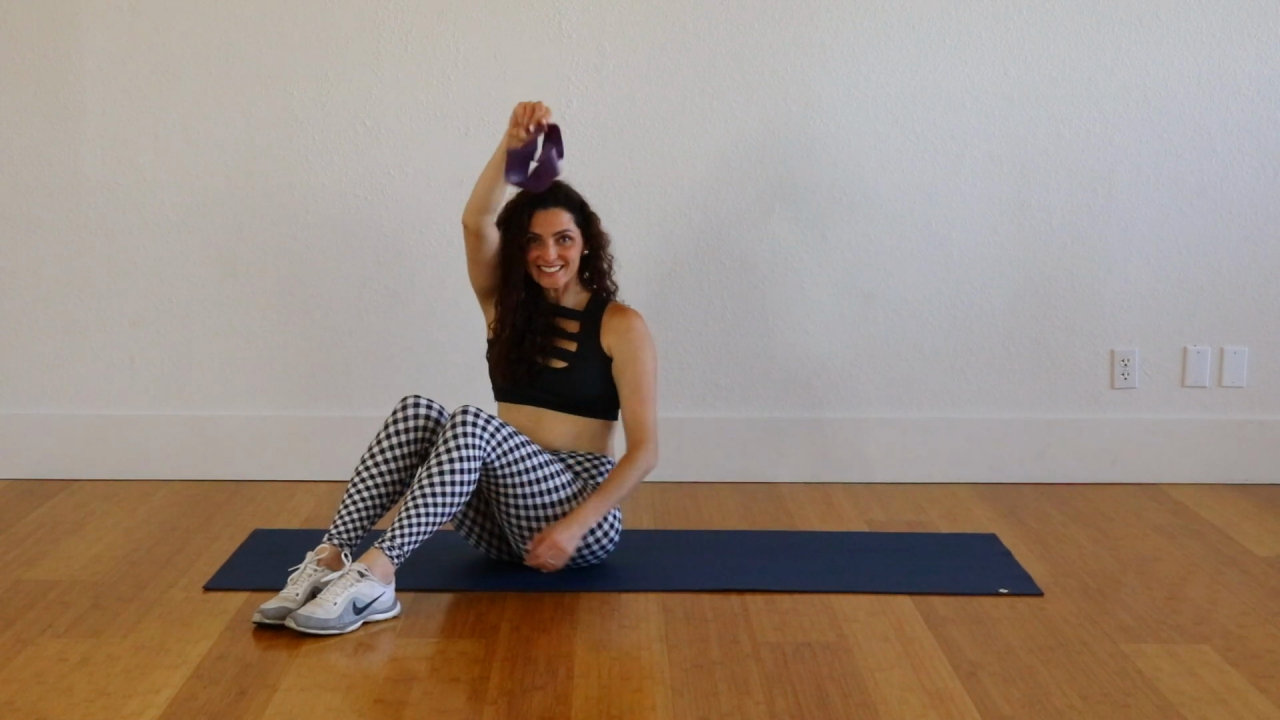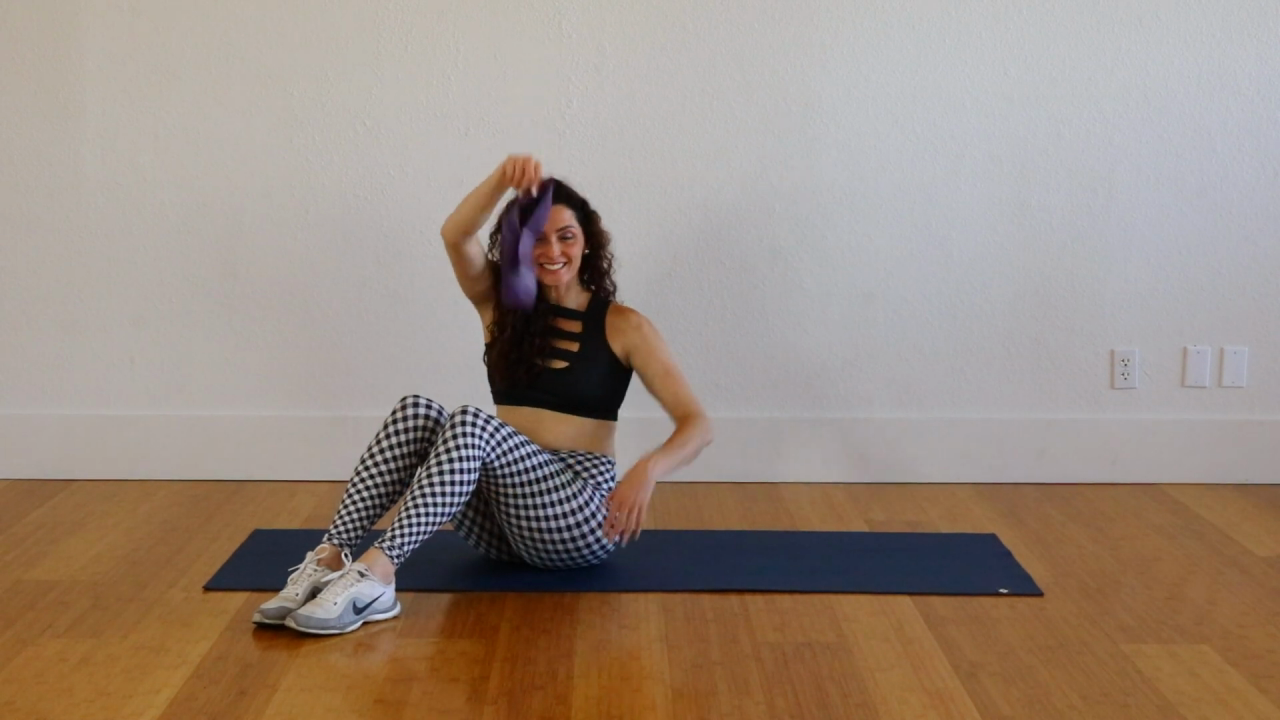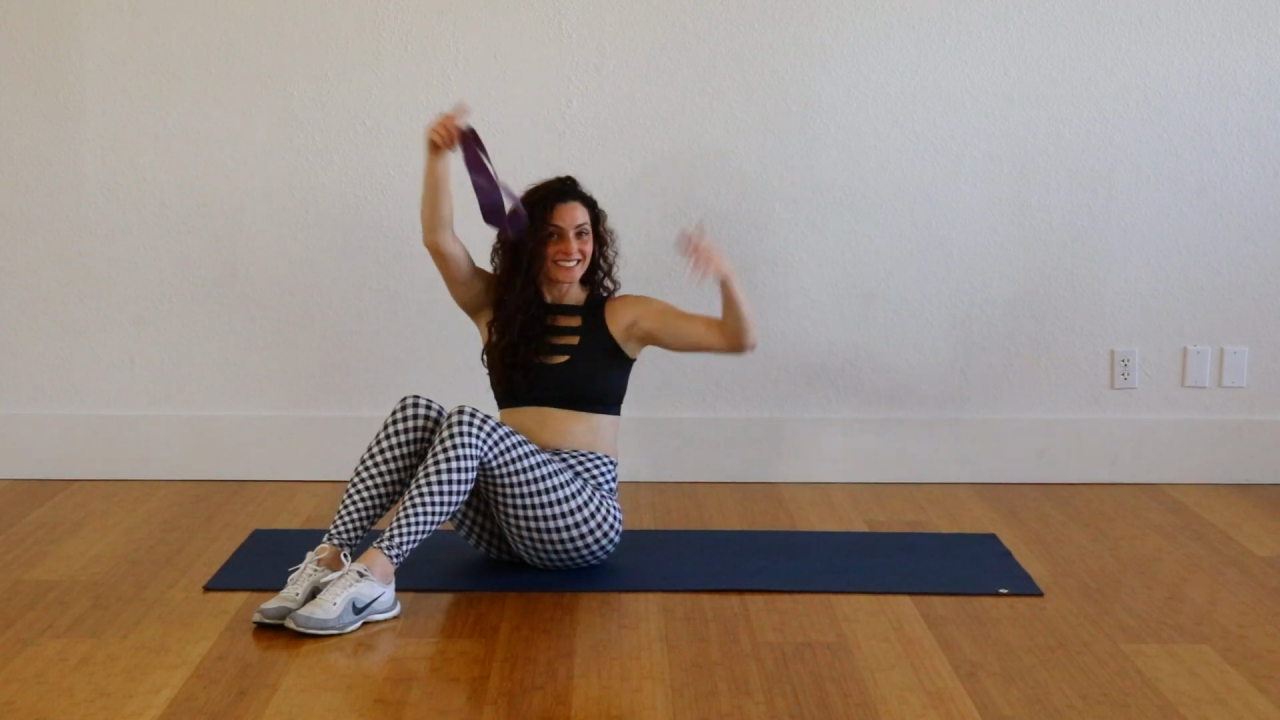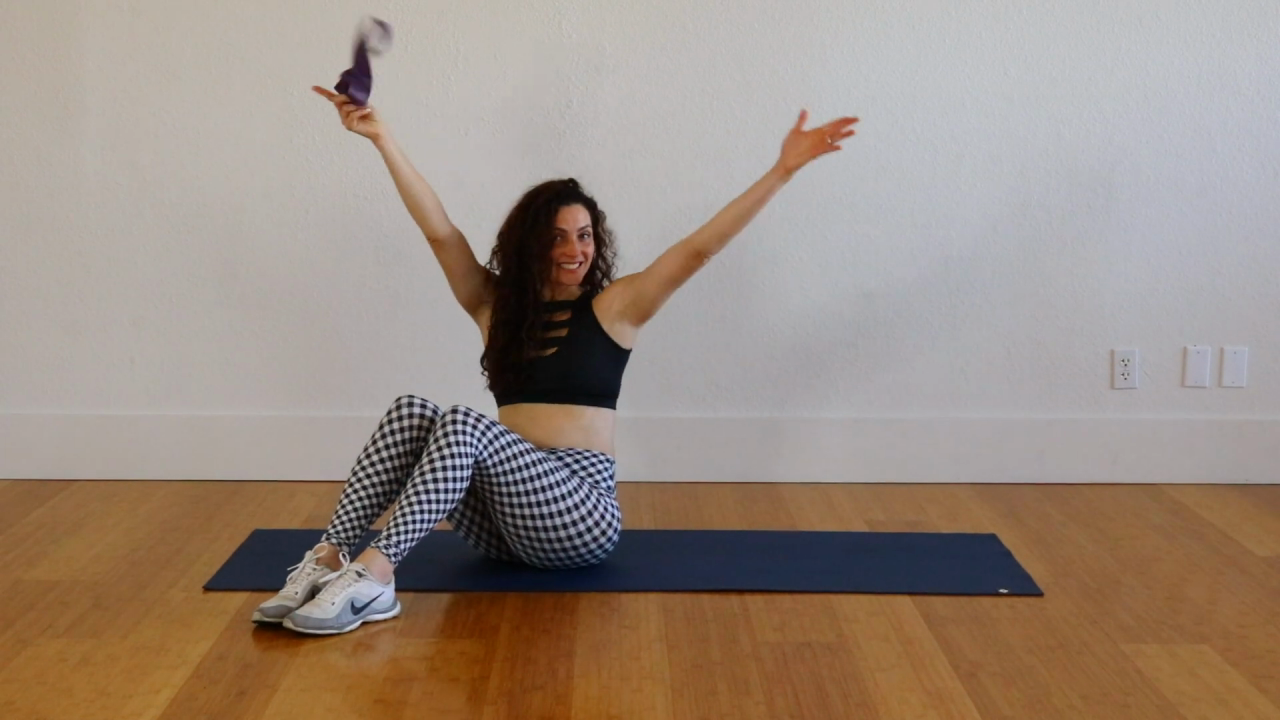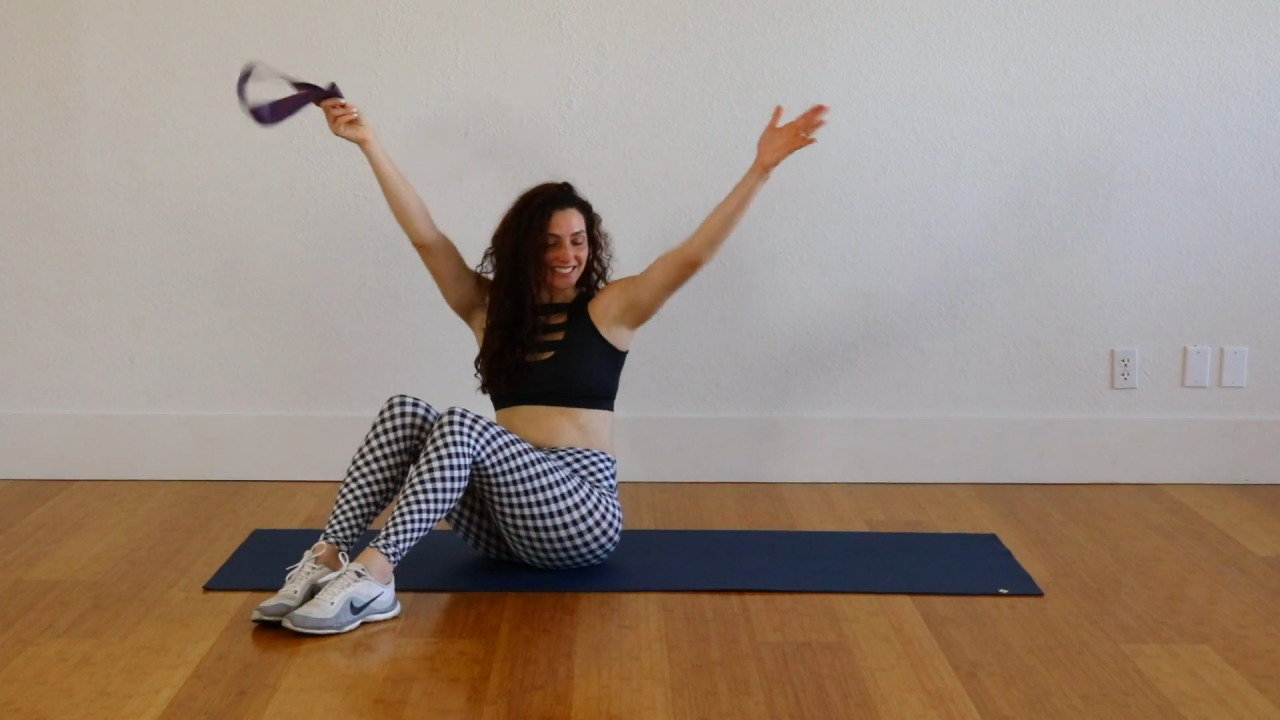
dt=0.2s
person 1, frame 1
left shoulder: (621, 325)
right shoulder: (505, 304)
left elbow: (644, 448)
right elbow: (477, 223)
left wrist: (577, 523)
right wrist: (511, 142)
left hip: (580, 517)
right hip: (505, 520)
left knee: (472, 423)
right knee: (417, 412)
left ankle: (377, 573)
right ankle: (329, 558)
person 1, frame 2
left shoulder: (623, 326)
right shoulder: (500, 304)
left elbow: (698, 424)
right elbow: (455, 238)
left wrist: (651, 465)
right wrist: (502, 180)
left hip: (580, 518)
right hip: (503, 520)
left knee: (471, 424)
right knee: (415, 411)
left ankle: (377, 575)
right ankle: (328, 560)
person 1, frame 3
left shoulder: (623, 316)
right shoulder: (495, 303)
left elbow: (740, 340)
right elbow: (439, 241)
left wrist: (724, 276)
right wrist: (437, 157)
left hip: (581, 520)
right hip: (504, 521)
left knee: (469, 425)
right knee: (414, 411)
left ankle: (375, 574)
right ankle: (329, 559)
person 1, frame 4
left shoulder: (612, 307)
right shoulder: (495, 304)
left elbow: (699, 247)
right elbow: (440, 231)
left wrist: (783, 168)
right wrist: (381, 139)
left hip: (581, 517)
right hip: (501, 517)
left knee: (460, 426)
right knee: (409, 412)
left ankle: (373, 572)
right ankle: (326, 560)
person 1, frame 5
left shoulder: (609, 309)
right shoulder: (489, 306)
left elbow: (692, 254)
right elbow: (426, 237)
left wrist: (760, 168)
right wrist: (368, 143)
left hip: (581, 518)
right hip: (501, 519)
left knee: (459, 427)
right knee: (404, 412)
left ankle: (373, 574)
right ankle: (326, 560)
